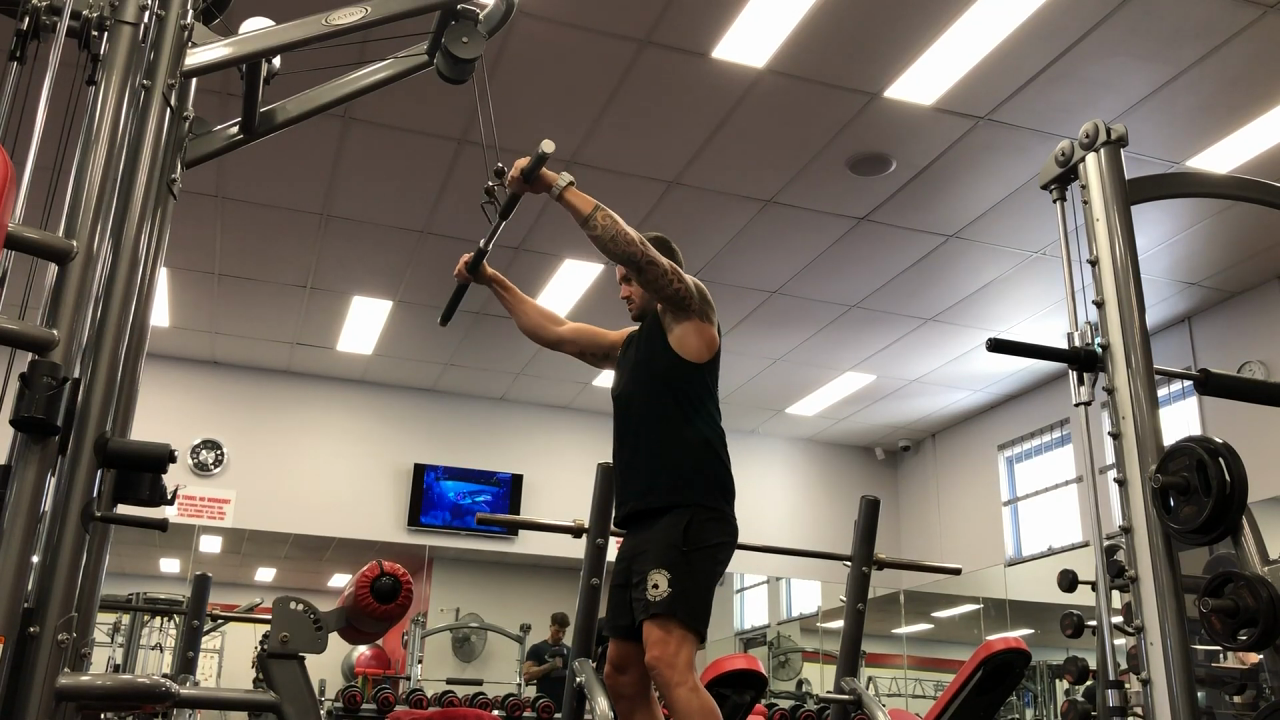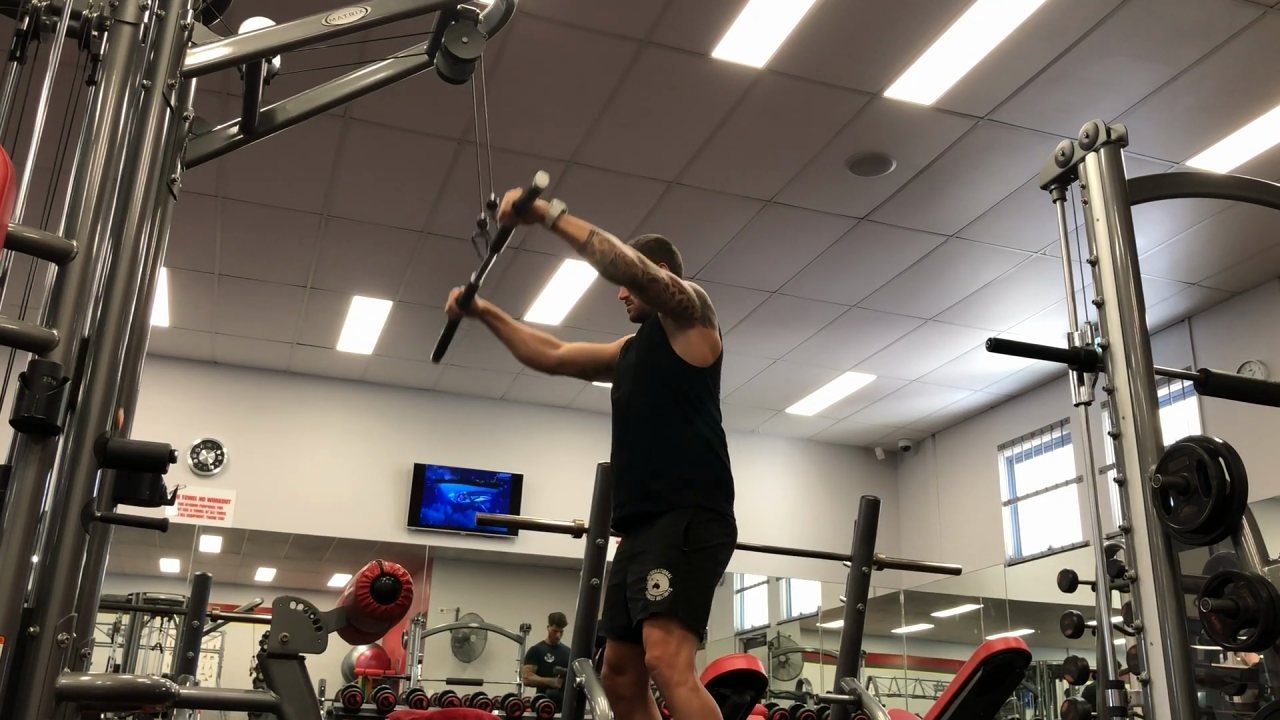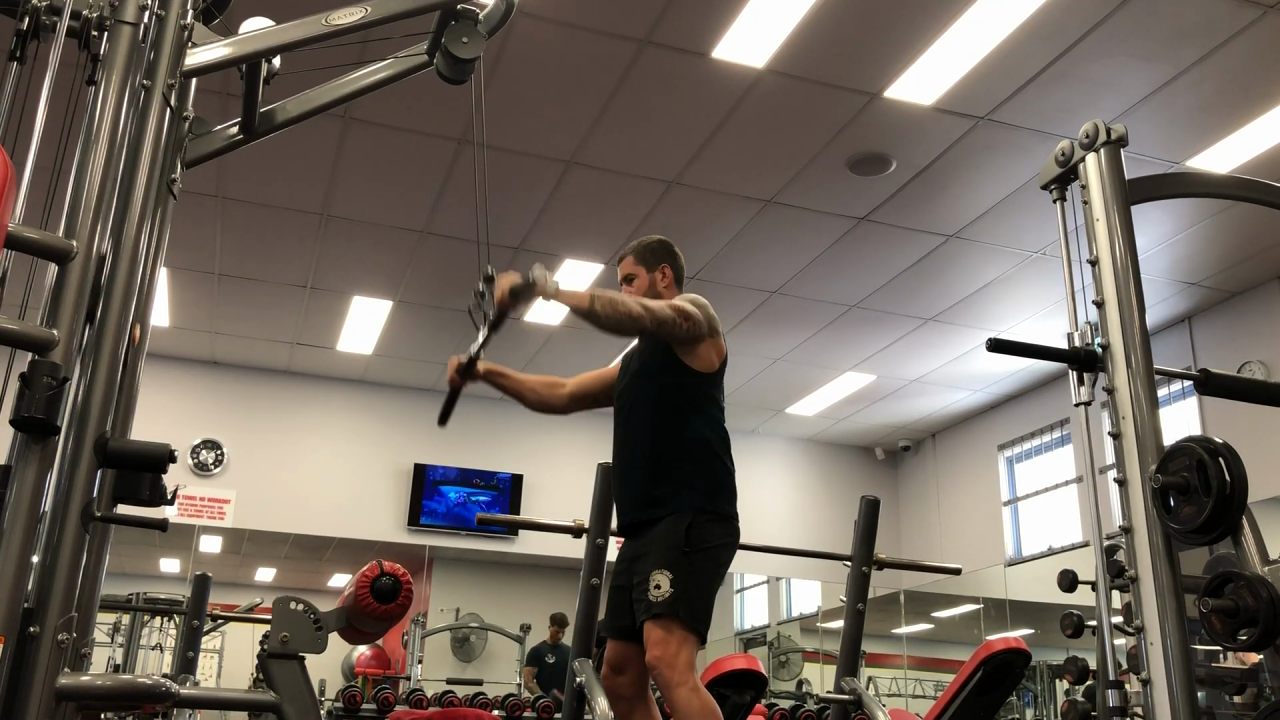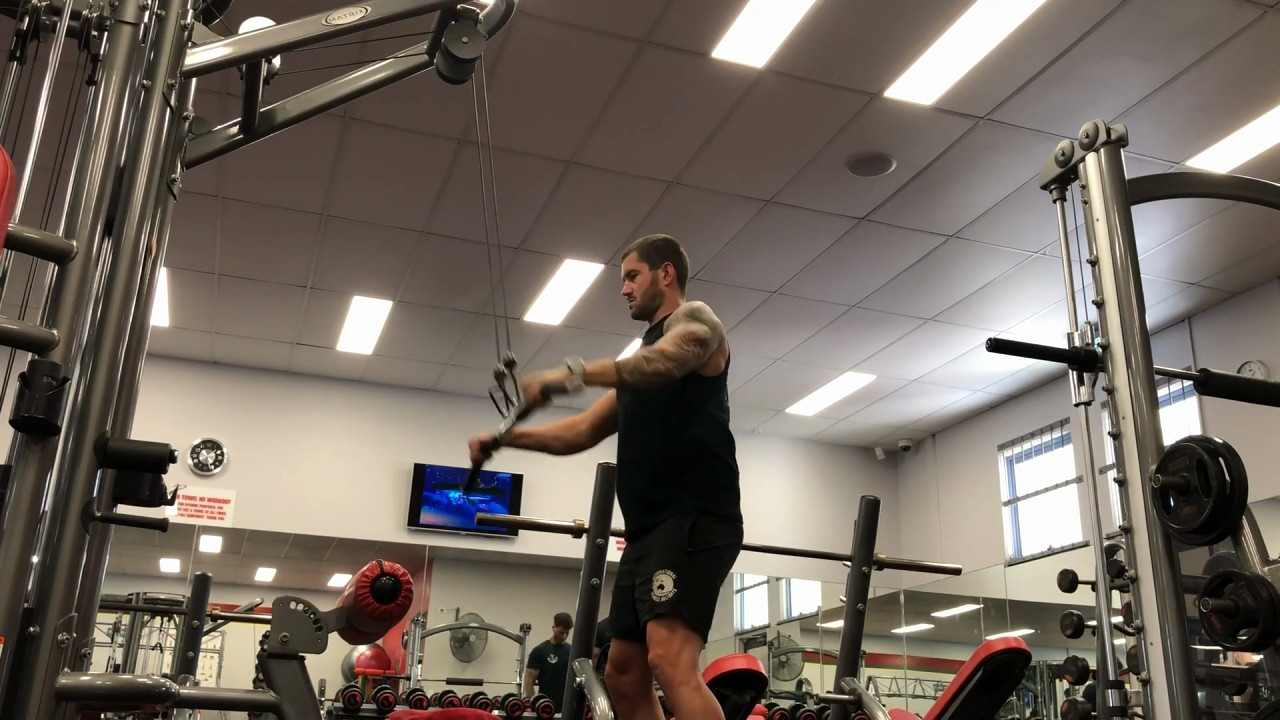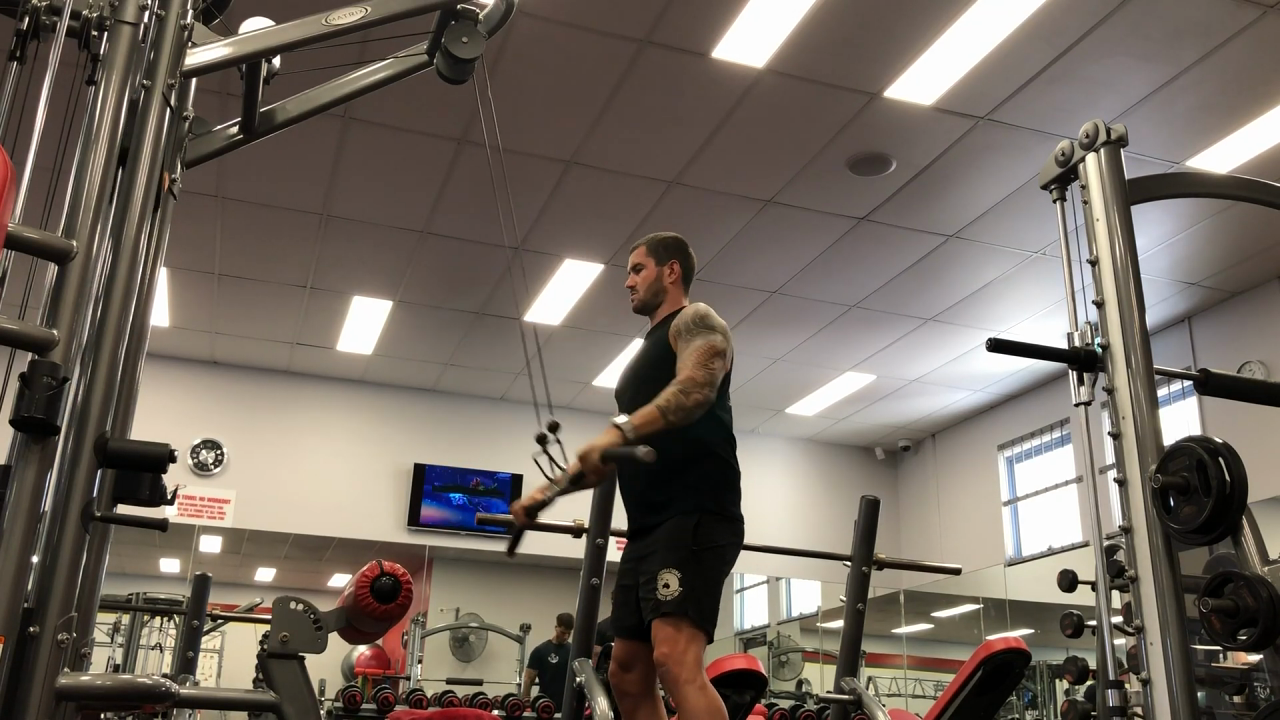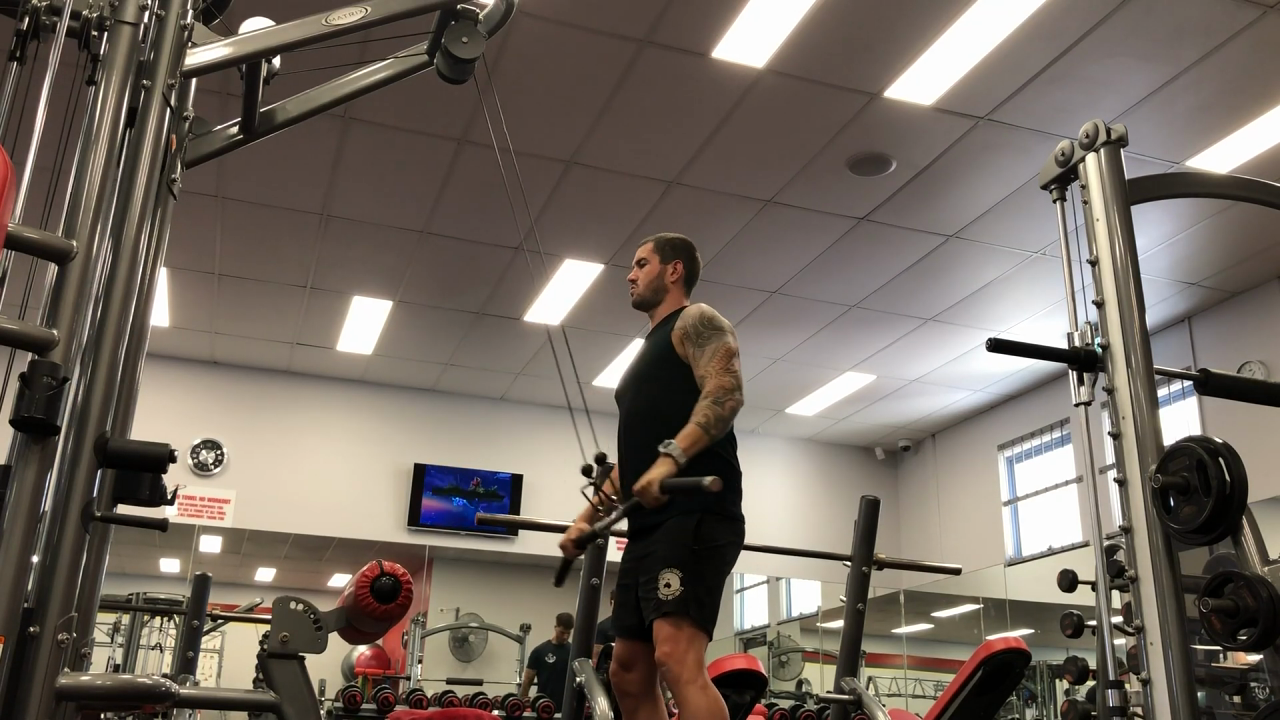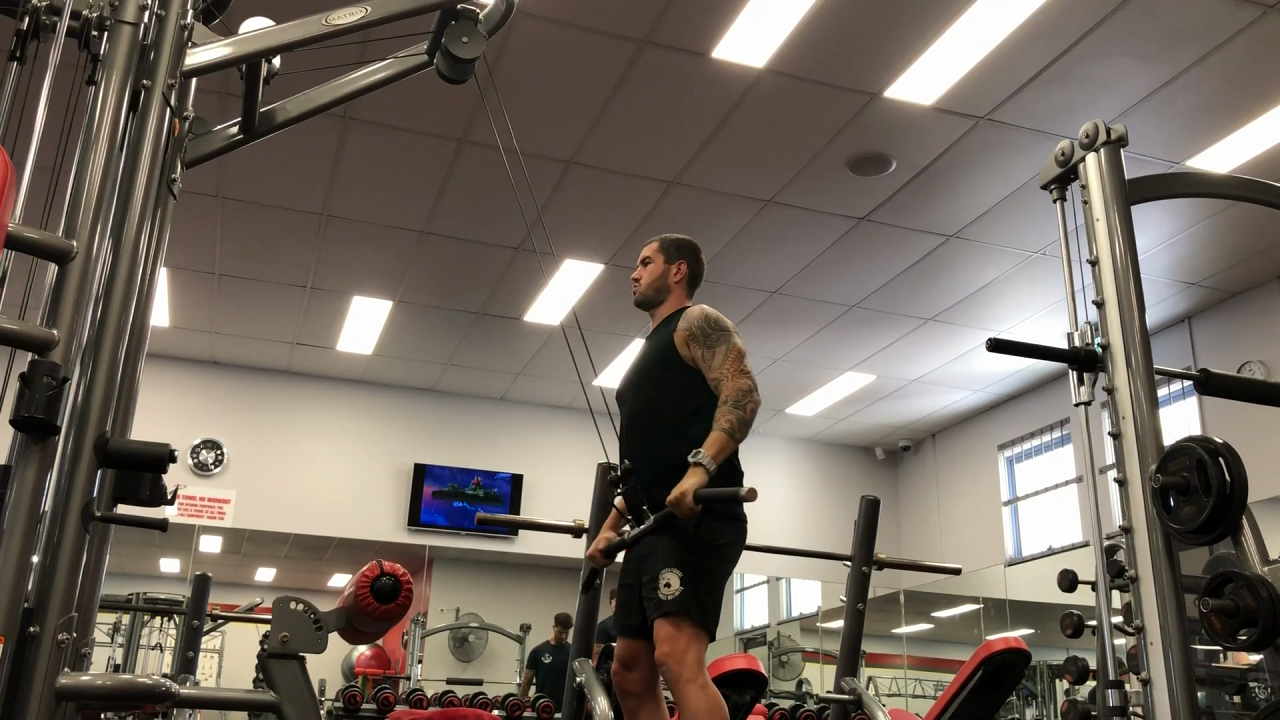
dt=0.2s
person 1, frame 1
left shoulder: (689, 312)
right shoulder: (631, 345)
left elbow: (632, 249)
right elbow: (556, 333)
left wrist: (556, 184)
right wrist: (494, 282)
left hip: (689, 517)
right hip: (644, 525)
left knee: (667, 661)
right knee: (623, 674)
person 1, frame 2
left shoulder: (689, 315)
right shoulder: (632, 350)
left elbow: (627, 265)
right elbow: (554, 355)
left wrist: (548, 212)
right wrist: (486, 313)
left hip: (688, 517)
right hip: (641, 527)
left knee: (668, 662)
right knee: (621, 674)
person 1, frame 3
left shoulder: (692, 314)
right shoulder: (635, 358)
left elbow: (628, 313)
right elbow: (564, 394)
left wrist: (542, 282)
right wrist: (490, 373)
left hip: (691, 519)
right hip: (645, 529)
left knee: (668, 662)
right knee: (621, 675)
person 1, frame 4
left shoulder: (693, 319)
right shoulder: (639, 366)
left elbow: (662, 363)
right elbow: (582, 433)
left wrist: (566, 373)
right wrist: (507, 438)
left hip: (694, 519)
right hip: (649, 529)
left knee: (671, 663)
right knee: (624, 674)
person 1, frame 5
left shoulder: (696, 321)
right shoulder: (648, 353)
left elbow: (695, 387)
right elbow: (609, 454)
left wrist: (619, 429)
right wrist: (545, 491)
left hip: (694, 518)
right hip: (649, 528)
left knee: (675, 661)
right knee: (628, 672)
person 1, frame 6
left shoulder: (697, 322)
right shoulder: (649, 353)
left elbow: (724, 392)
left wrist: (670, 458)
right wrist: (588, 517)
left hip: (693, 516)
right hip: (651, 528)
left knee: (677, 661)
right knee: (628, 672)
person 1, frame 7
left shoulder: (698, 323)
right shoulder: (652, 350)
left elbow: (742, 393)
left wrist: (700, 468)
right wrist: (611, 526)
left hip: (696, 519)
right hip: (656, 528)
left knee: (677, 660)
right knee: (630, 672)
